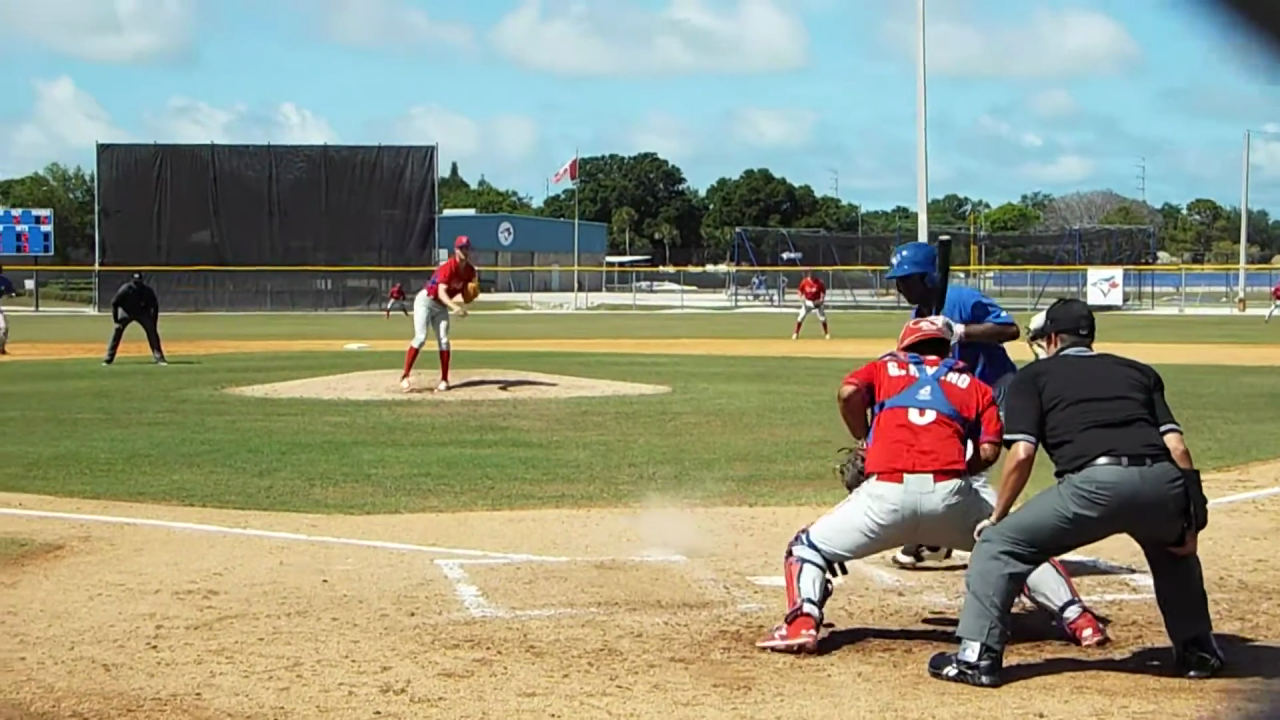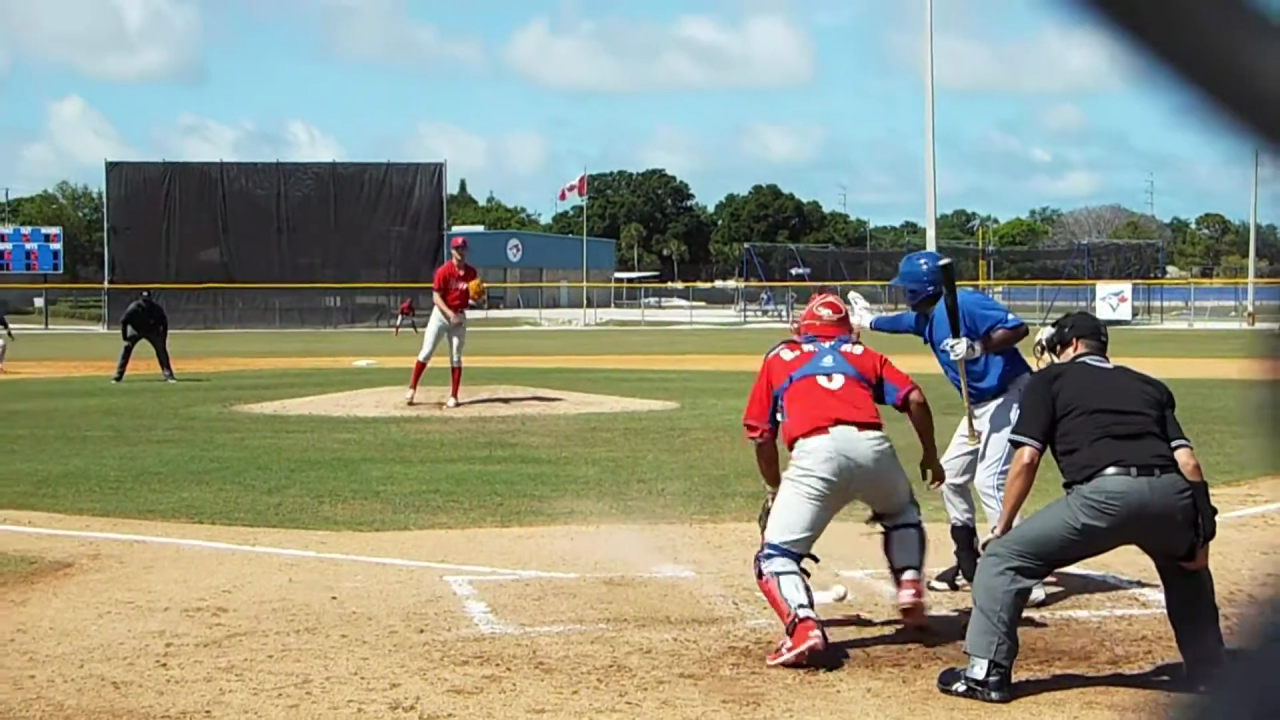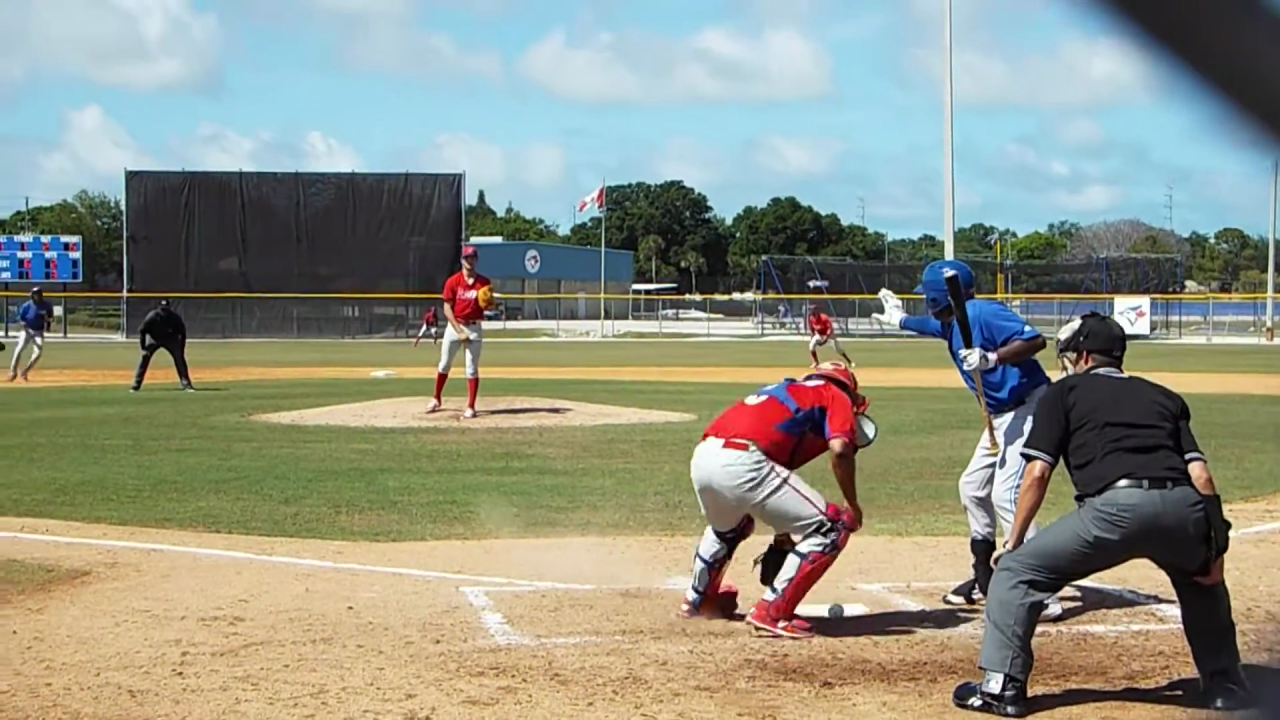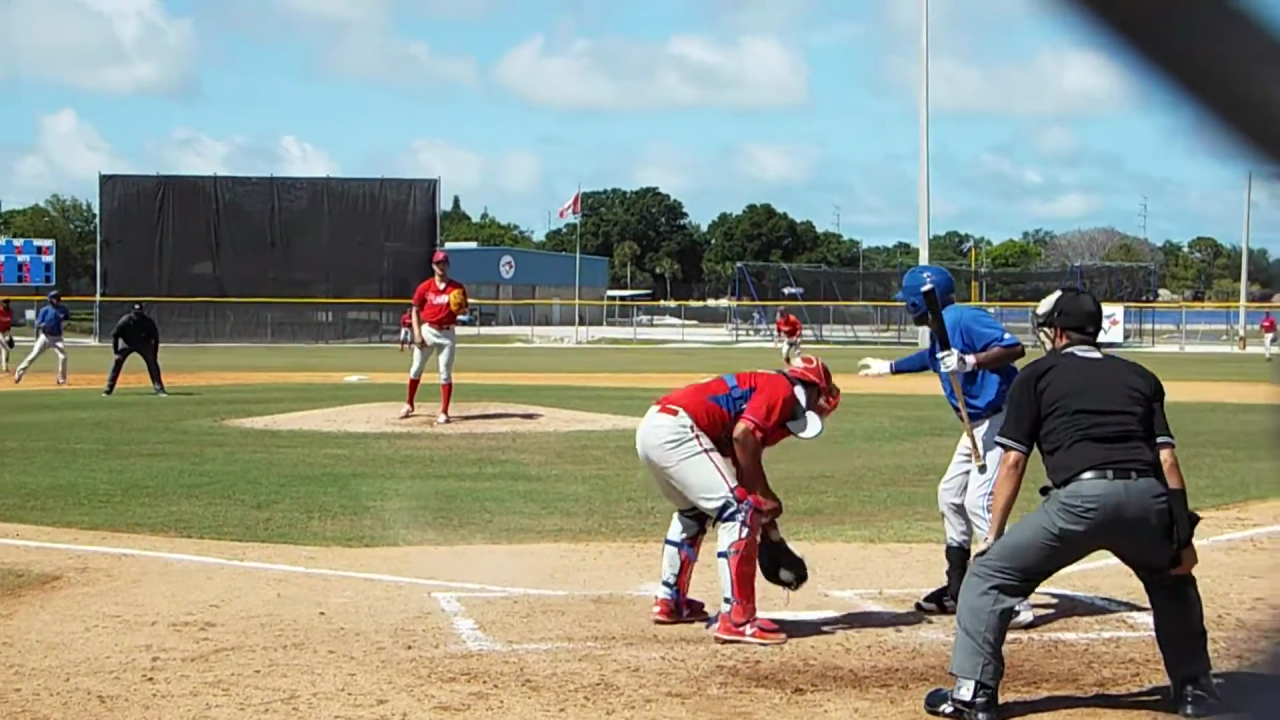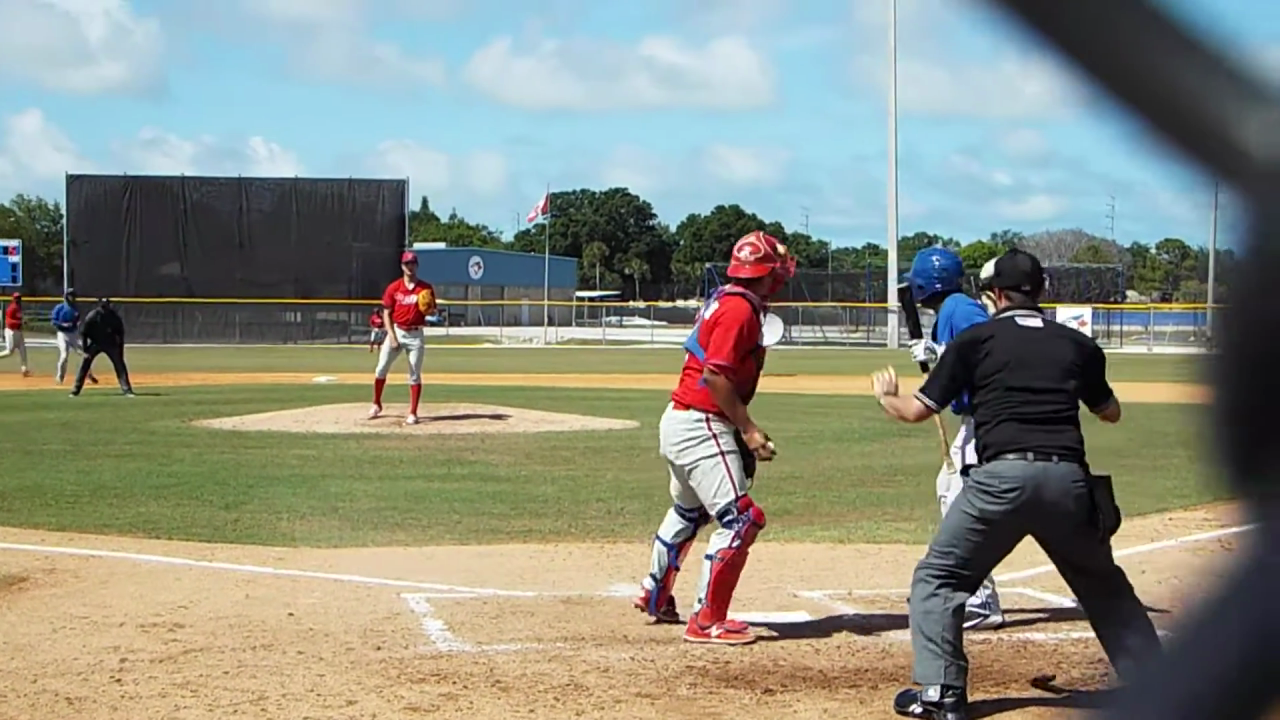
dt=0.4s
person 1, frame 1
left shoulder: (1034, 375)
right shoulder: (1139, 371)
left elbow: (1022, 455)
right elbow: (1176, 447)
left wrist: (997, 517)
right wrist: (1190, 518)
left hip: (1095, 484)
right hip: (1162, 483)
left knee: (997, 545)
right knee: (1174, 549)
left ankle: (977, 657)
right ankle: (1198, 651)
person 1, frame 2
left shoulder: (1050, 379)
right shoulder: (1150, 386)
left elbow: (1026, 458)
right elbow: (1188, 462)
left wrist: (1001, 527)
right wrist: (1200, 534)
left hip: (1104, 494)
right hip: (1171, 496)
left knee: (1003, 556)
right knee: (1186, 564)
left ankle: (987, 673)
right ankle: (1208, 668)
person 1, frame 3
left shoulder: (1064, 392)
right shoulder: (1164, 396)
left elbow: (1038, 472)
right elbow: (1200, 475)
left wrist: (1014, 540)
right wrist: (1213, 547)
left hip: (1116, 507)
right hip: (1183, 508)
left knee: (1016, 570)
right knee: (1202, 577)
left ankle: (1001, 687)
right ankle: (1226, 686)
person 1, frame 4
left shoulder: (1037, 375)
right shoulder: (1139, 376)
left elbow: (1013, 461)
right elbow: (1167, 460)
left wrist: (994, 533)
right wrist: (1181, 532)
left hip: (1080, 497)
right hip: (1146, 498)
left knee: (988, 577)
right knee: (1173, 583)
person 1, frame 5
left shoulder: (975, 339)
right shoulder: (1076, 344)
left elbow: (919, 409)
right elbow: (1110, 411)
left wrist: (886, 395)
left hip: (1001, 477)
right hip: (1067, 478)
left knee: (938, 578)
right knee: (1106, 586)
person 2, frame 1
left shoulder: (961, 298)
right shoulder: (924, 313)
left elbow: (1011, 329)
left wrist: (959, 332)
left hip: (993, 396)
left knee: (970, 474)
right ankle: (934, 541)
person 2, frame 2
left shoulder: (964, 302)
right shoulder: (927, 317)
left elbow: (1019, 328)
right elbow: (906, 320)
left wrist: (979, 348)
right wrist: (870, 320)
left hip: (1010, 397)
right hip: (980, 405)
left knee: (990, 482)
right knee: (951, 475)
right ankle: (968, 564)
person 2, frame 3
left shoulder: (983, 312)
right shoulder: (953, 324)
left elbow: (1036, 341)
right elbow: (935, 325)
left wrist: (991, 358)
right wrist: (901, 320)
left hip: (1029, 409)
right hip: (1001, 416)
left knee: (1006, 495)
right knee: (972, 487)
right ankle: (984, 579)
person 2, frame 4
left shoulder: (963, 318)
right shoulder: (941, 326)
left elbow: (1014, 348)
right elbow: (934, 359)
left wrist: (969, 362)
right wrist: (890, 367)
left hip: (1005, 419)
right hip: (979, 423)
left knee: (979, 502)
right knee: (952, 496)
left ankle: (1013, 604)
right ankle: (957, 588)
person 2, frame 5
left shoulder: (959, 309)
right shoulder: (949, 312)
left wrist: (943, 355)
right hip: (977, 417)
right knee: (951, 496)
left ankle: (981, 604)
person 3, frame 1
left shoulder: (883, 369)
right shoulder: (975, 387)
left elbow: (848, 393)
right elbow: (989, 453)
left wrist: (864, 444)
left hip: (886, 493)
right hip: (949, 493)
left knee: (807, 547)
left ankle: (802, 625)
right ankle: (1078, 619)
person 3, frame 2
left shoulder: (780, 357)
right shoulder: (868, 356)
left elbow: (758, 431)
right elbow: (915, 399)
left wrist: (774, 490)
right wrist: (930, 456)
left hip: (813, 451)
right hip: (872, 445)
left knee: (776, 555)
right knee: (902, 513)
left ankle: (804, 628)
right ankle: (909, 588)
person 3, frame 3
right shoulder: (837, 399)
right elbow: (840, 449)
left wrist: (782, 536)
right wrist: (851, 502)
left hip: (703, 459)
right hip: (740, 463)
left knee: (731, 518)
right knee: (833, 528)
left ankle: (698, 596)
right ankle: (773, 612)
person 3, frame 4
right shoulder: (782, 387)
right elbow: (743, 436)
left wrist: (766, 509)
right wrist: (761, 496)
left hip: (653, 429)
right hip: (676, 429)
left knee: (693, 514)
right knee: (737, 516)
left ankle: (669, 602)
right ankle: (737, 620)
person 3, frame 5
left shoulder: (735, 304)
right shoulder: (739, 309)
right elbow: (716, 375)
left wrist: (743, 430)
right wrist: (749, 430)
left hip: (687, 422)
right hip: (700, 425)
left knee: (689, 513)
right knee: (738, 519)
left ankle: (655, 595)
right ankle: (706, 621)
